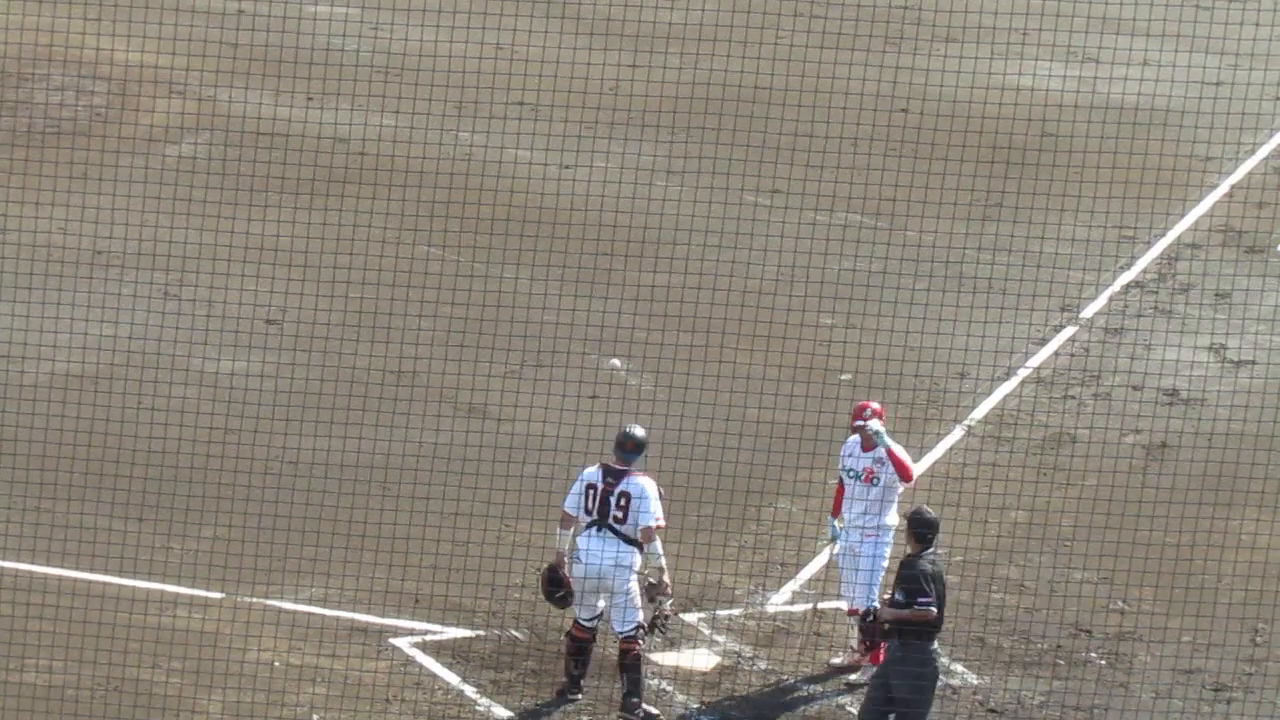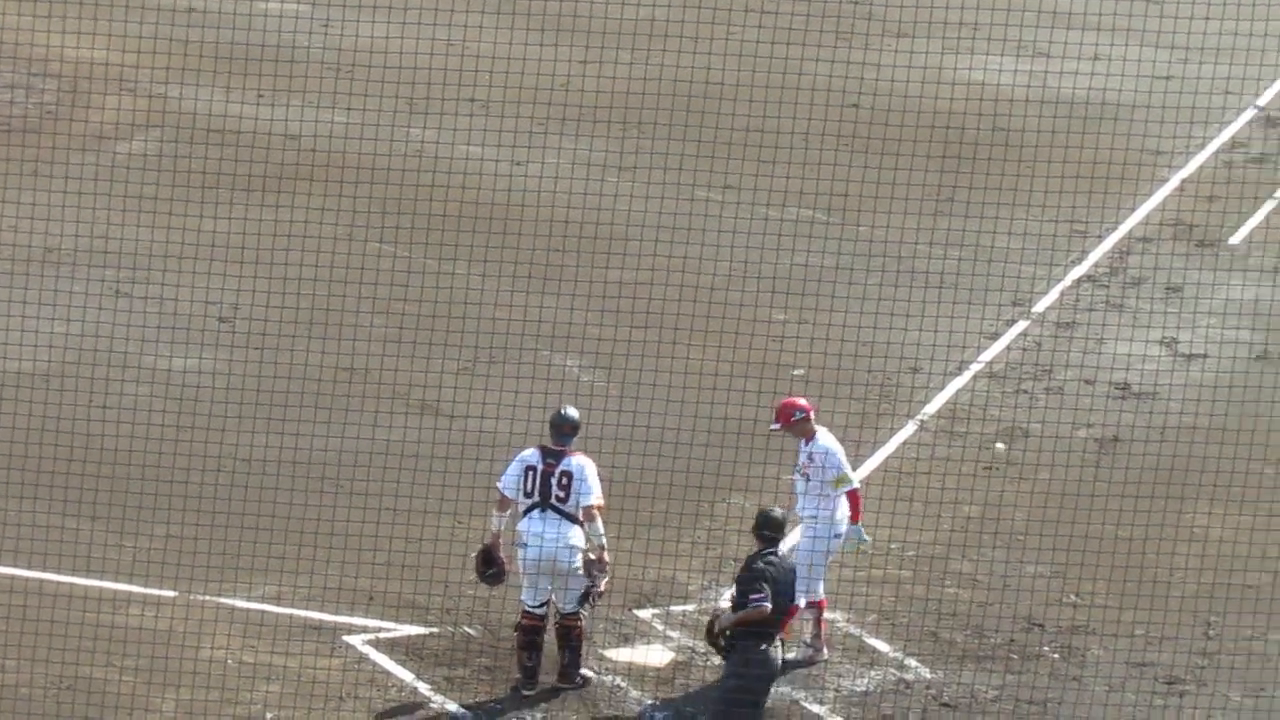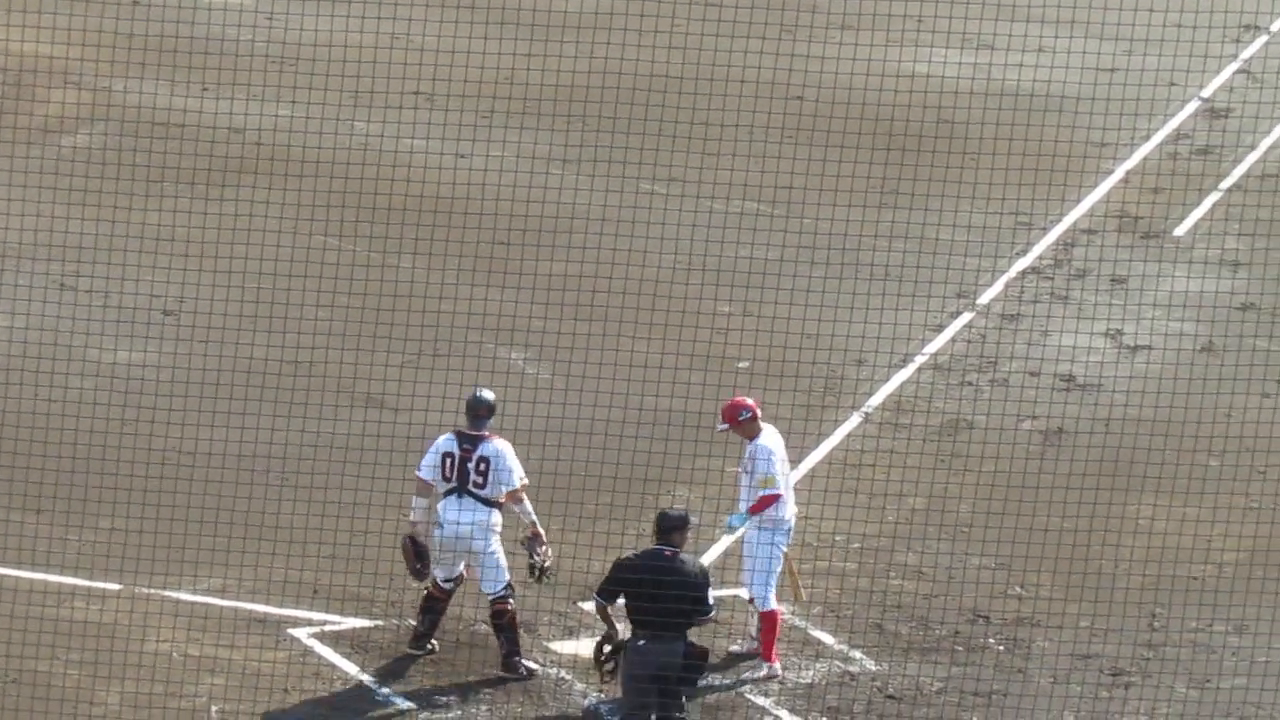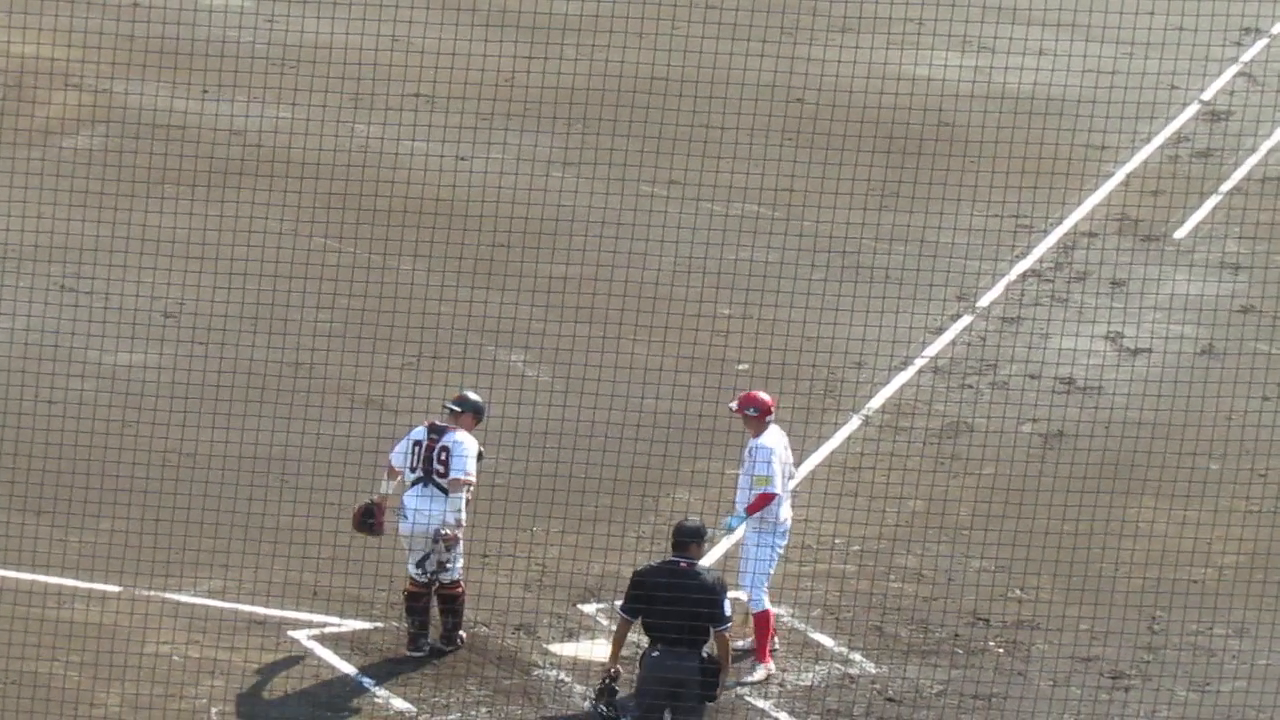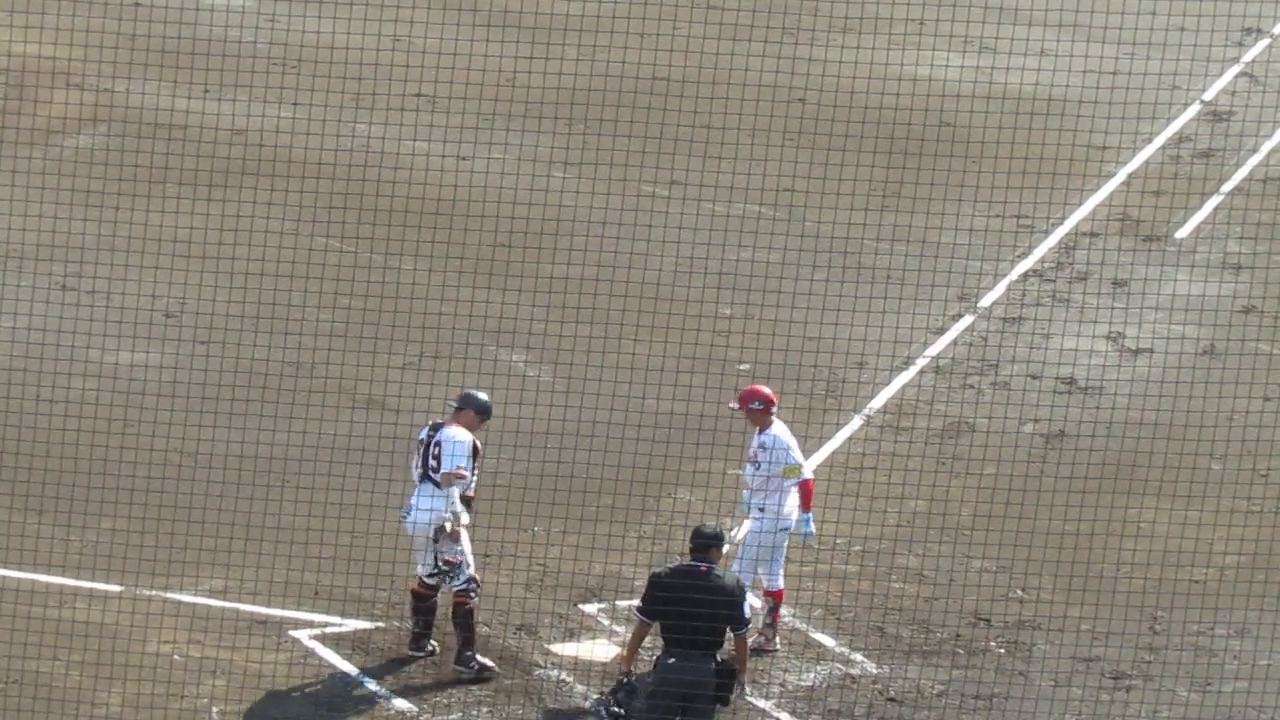
dt=0.5s
person 1, frame 1
left shoulder: (590, 473)
right shoulder: (644, 485)
left elbow: (567, 516)
right elbow: (649, 534)
left wrist: (560, 552)
right wrist: (662, 571)
left hip: (585, 560)
right hip: (619, 566)
left knee: (584, 622)
right knee: (631, 633)
left ankle: (573, 684)
person 1, frame 2
left shoulder: (526, 457)
right shoulder: (583, 464)
left elbow: (504, 499)
right elbow: (590, 511)
left wrist: (495, 534)
right wrist: (601, 549)
left hip: (531, 544)
right hip: (567, 547)
left knee: (532, 612)
right knee: (571, 611)
left ankle: (528, 678)
right ankle: (569, 673)
person 1, frame 3
left shoulder: (444, 442)
right shoulder: (500, 448)
left elbow: (424, 486)
right elbow: (515, 492)
left wrist: (416, 523)
right wrist: (533, 524)
left hip: (447, 527)
right hip: (482, 529)
left knee: (442, 582)
right knee: (501, 593)
left ankle: (421, 639)
right ankle: (512, 662)
person 1, frame 4
left shoulder: (419, 432)
right shoulder: (465, 441)
left elbow: (394, 466)
right elbow: (458, 485)
left wrist: (383, 495)
right wrist: (457, 525)
left hip: (411, 517)
right hip: (443, 521)
left knee: (419, 577)
right knee: (450, 579)
left ankle: (417, 641)
right ankle: (450, 637)
person 1, frame 5
left shoulder: (429, 432)
right shoulder: (460, 437)
right elbow: (450, 479)
right wrist: (455, 520)
left hip: (419, 514)
right hip: (445, 519)
left knee: (428, 577)
right knee: (465, 584)
left ankle: (420, 641)
right ankle: (466, 656)
person 2, frame 1
left shoulder: (891, 452)
right shoulder: (850, 445)
left elbow: (908, 476)
left wrist: (884, 443)
right wrist: (833, 518)
left hip: (876, 535)
right hip: (850, 531)
left knee: (867, 599)
right knee: (851, 596)
left ankle: (876, 664)
right ankle: (858, 652)
person 2, frame 2
left shoulder: (826, 448)
right shoulder: (807, 441)
left elbow: (852, 488)
left wrist: (855, 525)
left hip: (823, 527)
right hip: (812, 524)
left knee: (796, 586)
right knee: (812, 586)
right ankle: (815, 645)
person 2, frame 3
left shoulder: (765, 447)
right shoulder: (763, 435)
left elbow: (773, 494)
left wrist: (743, 515)
left hip: (772, 526)
right hip: (759, 524)
left knee: (764, 591)
right knee: (753, 582)
left ankle: (770, 662)
right ankle: (759, 639)
person 2, frame 4
left shoulder: (764, 445)
right shoulder: (774, 434)
left elbow: (770, 492)
right elbow: (789, 474)
left wrist: (741, 515)
left hip: (768, 527)
right hip: (759, 524)
left knee: (756, 591)
right knee: (749, 582)
left ankle: (763, 662)
right ankle: (765, 638)
person 2, frame 5
left shoulder: (780, 439)
right shoulder: (761, 433)
left elbow: (805, 479)
left wrist: (806, 517)
right wrist: (748, 494)
left hip: (771, 516)
right hip: (765, 513)
left knee: (741, 574)
right knee: (771, 574)
right ankle: (769, 635)
person 3, frame 1
left shoulder: (920, 569)
right shoulder: (919, 563)
left elbow: (928, 612)
left wrist: (893, 614)
right wrist: (893, 608)
left hip: (916, 655)
right hip: (901, 650)
person 3, frame 2
left shoulder: (755, 567)
right shoulder: (787, 566)
left elbow: (762, 609)
left wrist: (731, 619)
left hip: (749, 654)
right hip: (769, 652)
person 3, frame 3
left shoulder: (628, 564)
right shoulder: (695, 570)
left elbow: (601, 603)
right elbow: (705, 617)
left wrist: (610, 627)
left hip: (640, 649)
right hip: (676, 651)
person 3, frame 4
left shoulder: (645, 576)
right shoulder: (712, 583)
left elbow: (625, 622)
right elbow: (721, 634)
left wrist: (613, 659)
right wrist: (724, 669)
left hip: (656, 660)
right hip: (692, 664)
person 3, frame 5
left shoulder: (663, 579)
right shoulder: (732, 586)
left elbow: (643, 624)
right elbow: (740, 635)
left wrist: (628, 659)
right wrist: (741, 671)
left hip: (671, 665)
right hip: (707, 669)
